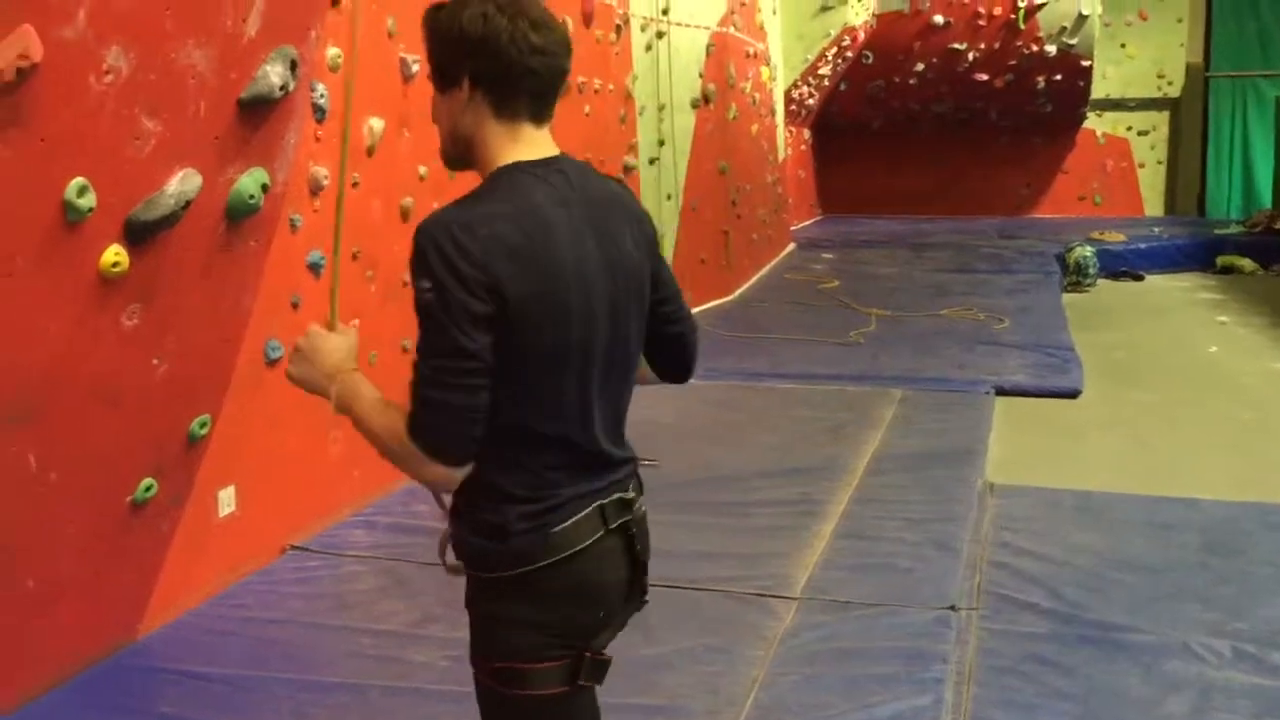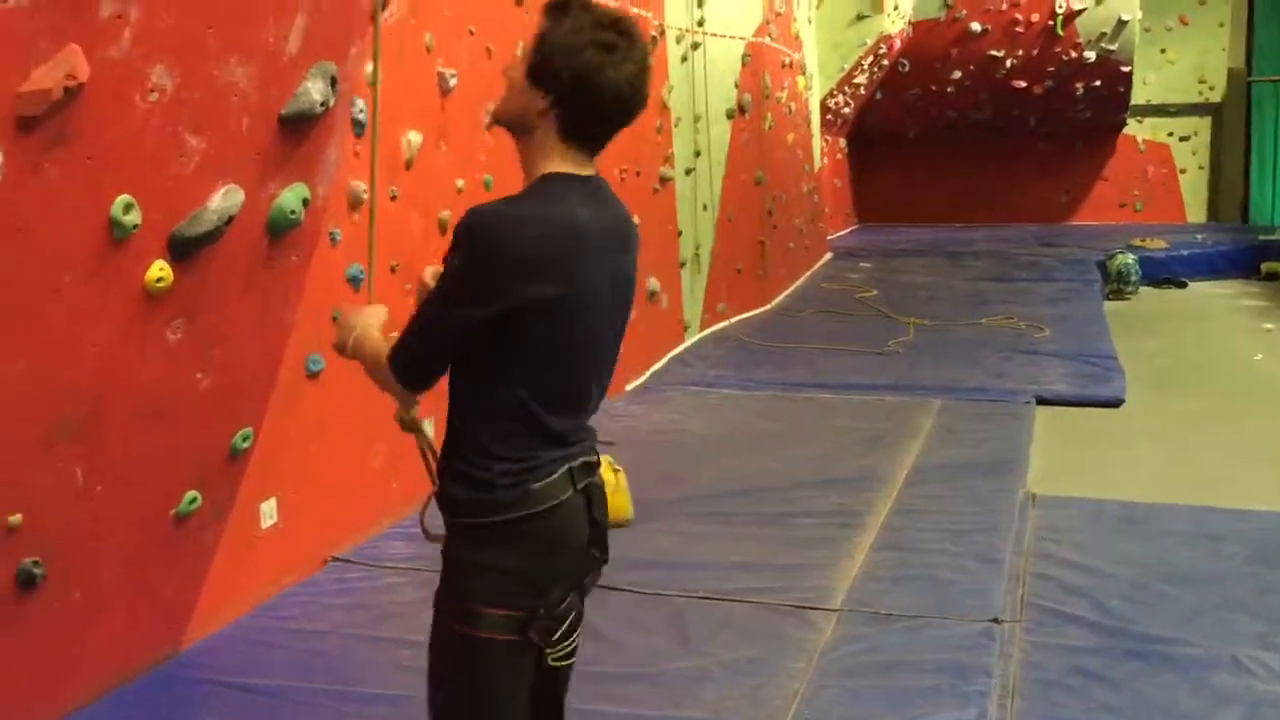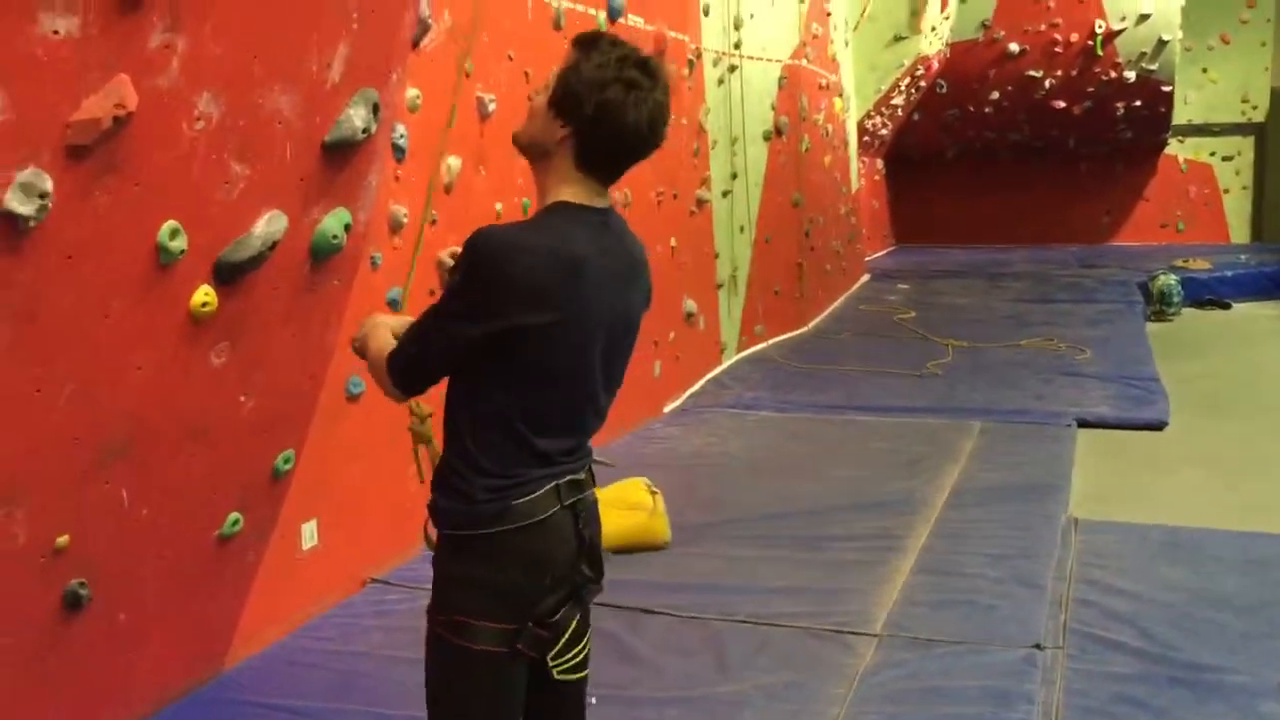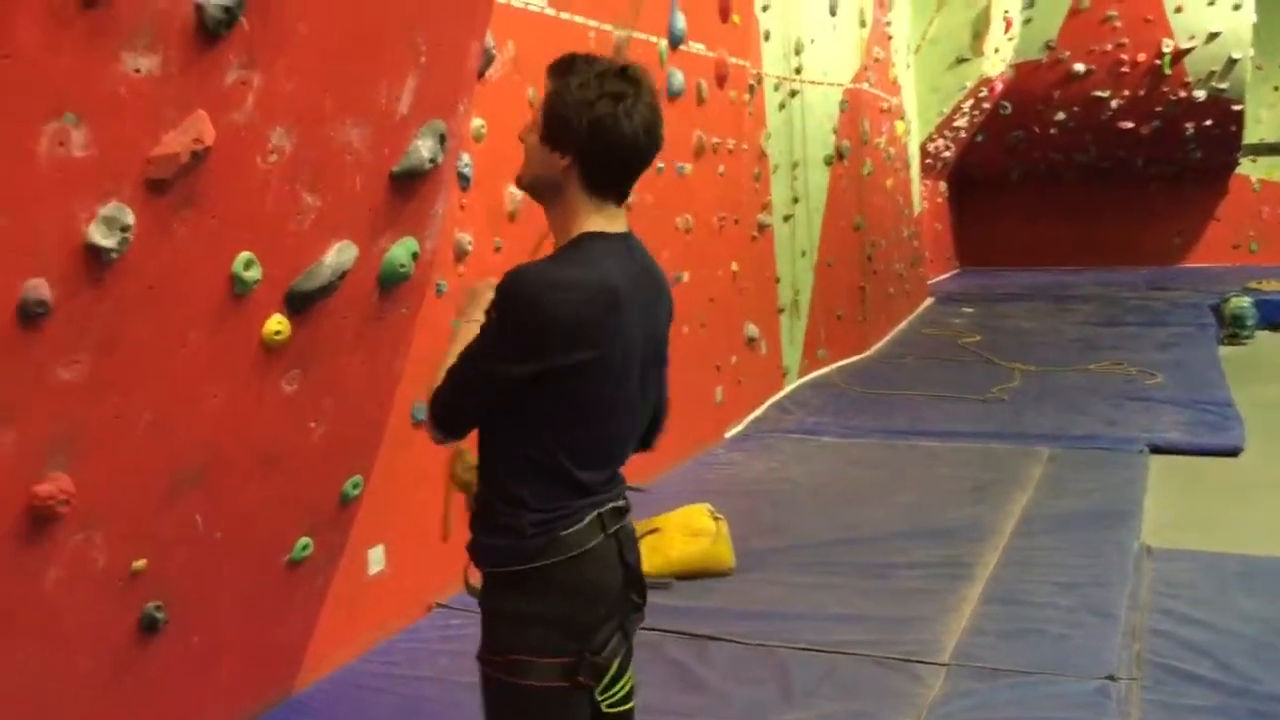
dt=0.4s
person 1, frame 1
left shoulder: (461, 238)
right shoulder: (618, 205)
left elbow: (444, 460)
right elbow: (677, 358)
left wrist: (338, 378)
left hip: (536, 565)
right hip: (614, 534)
person 1, frame 2
left shoulder: (500, 229)
right shoulder: (613, 221)
left elbow: (406, 379)
left wrist: (363, 333)
left hip: (505, 526)
right hip: (570, 502)
person 1, frame 3
left shoulder: (508, 252)
right shoulder: (625, 256)
left elbow: (402, 377)
left wrist: (375, 335)
left hip: (497, 537)
right hip: (567, 519)
person 1, frame 4
left shoulder: (542, 290)
right shoulder: (646, 277)
left elbow: (444, 422)
left wrist: (473, 323)
left hip: (542, 572)
right hip: (606, 549)
